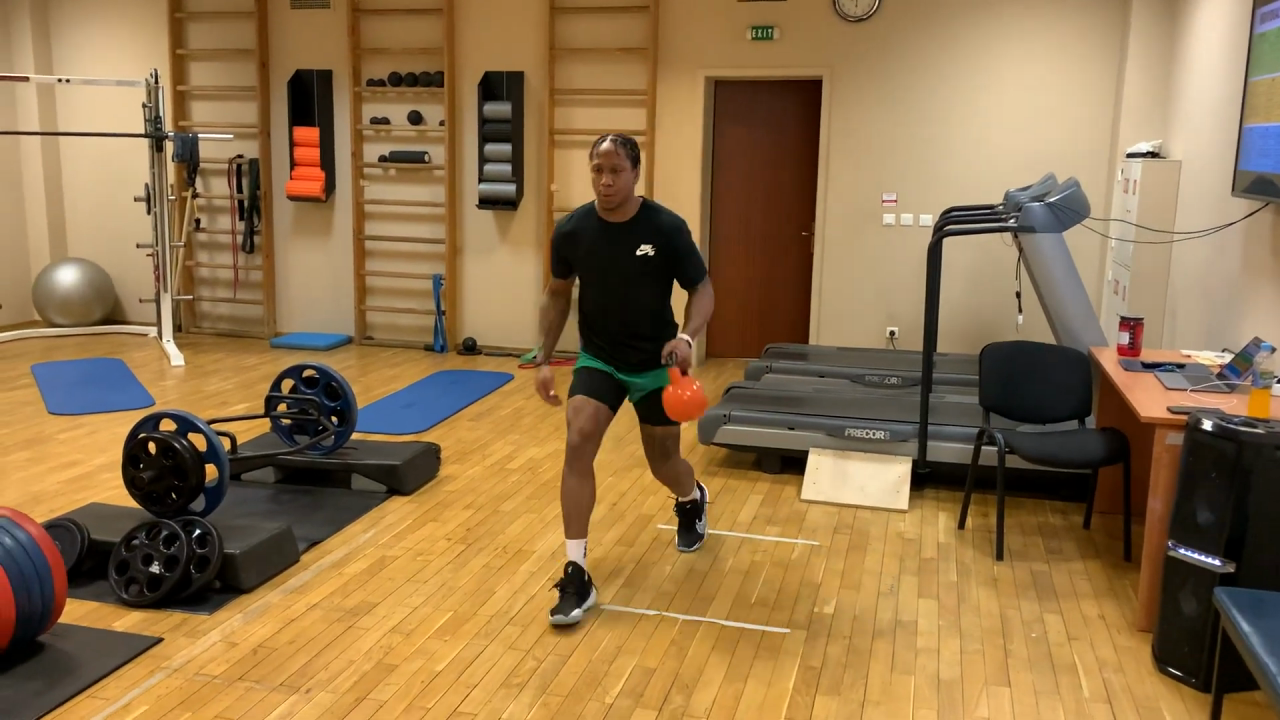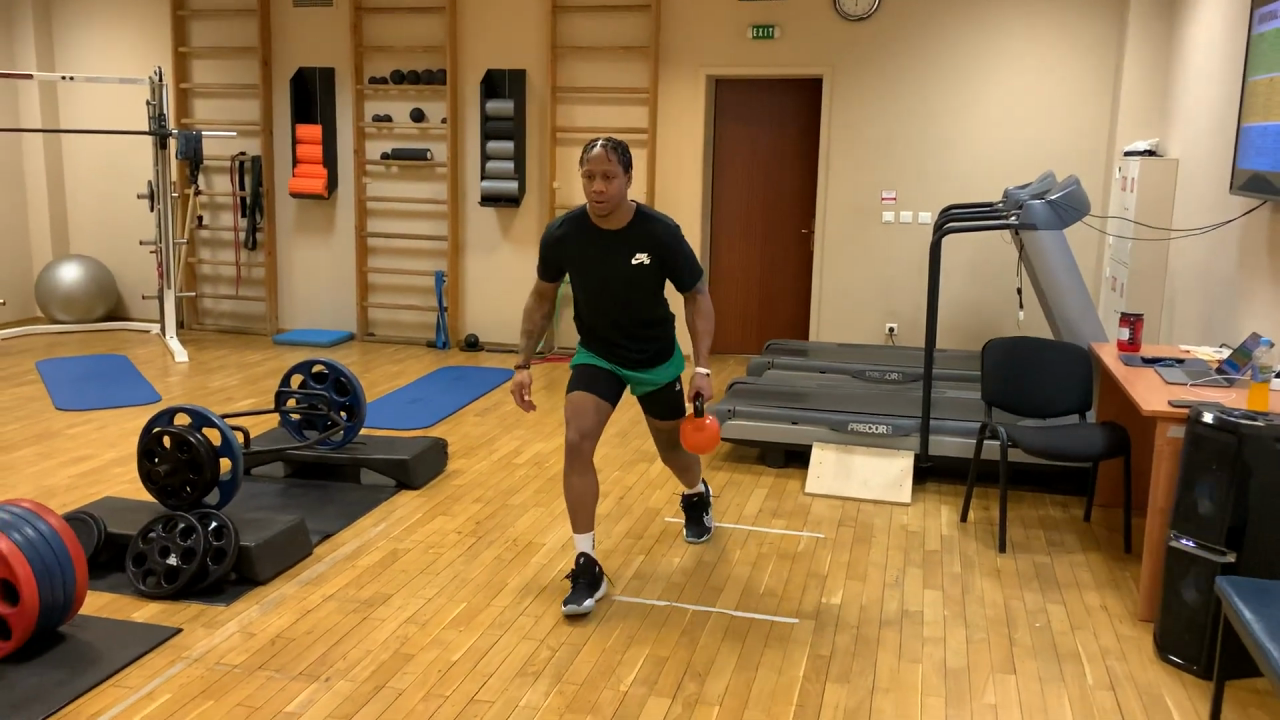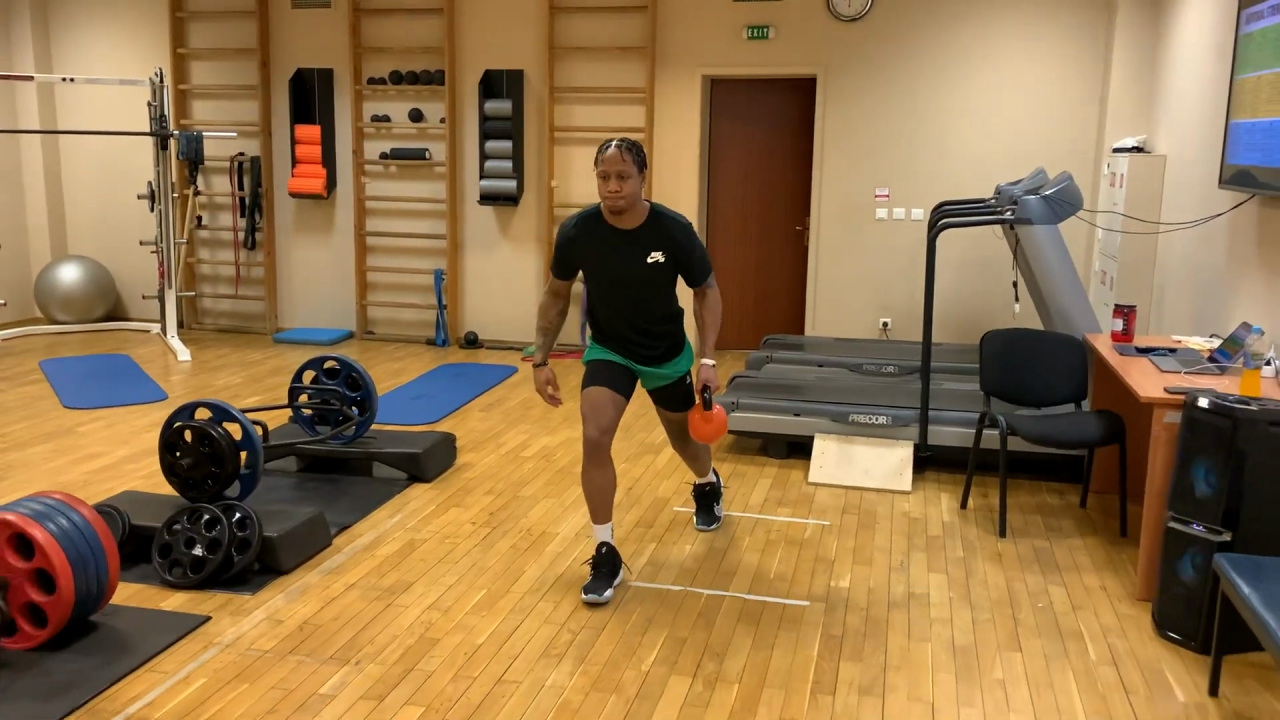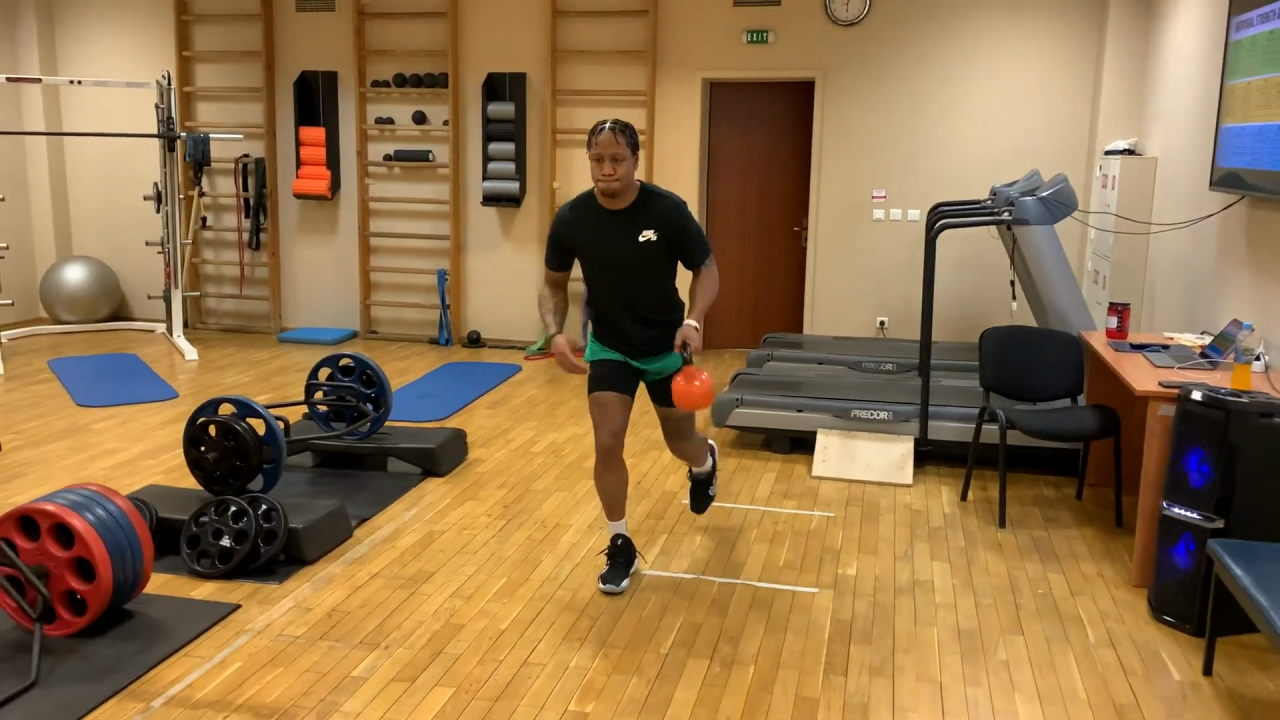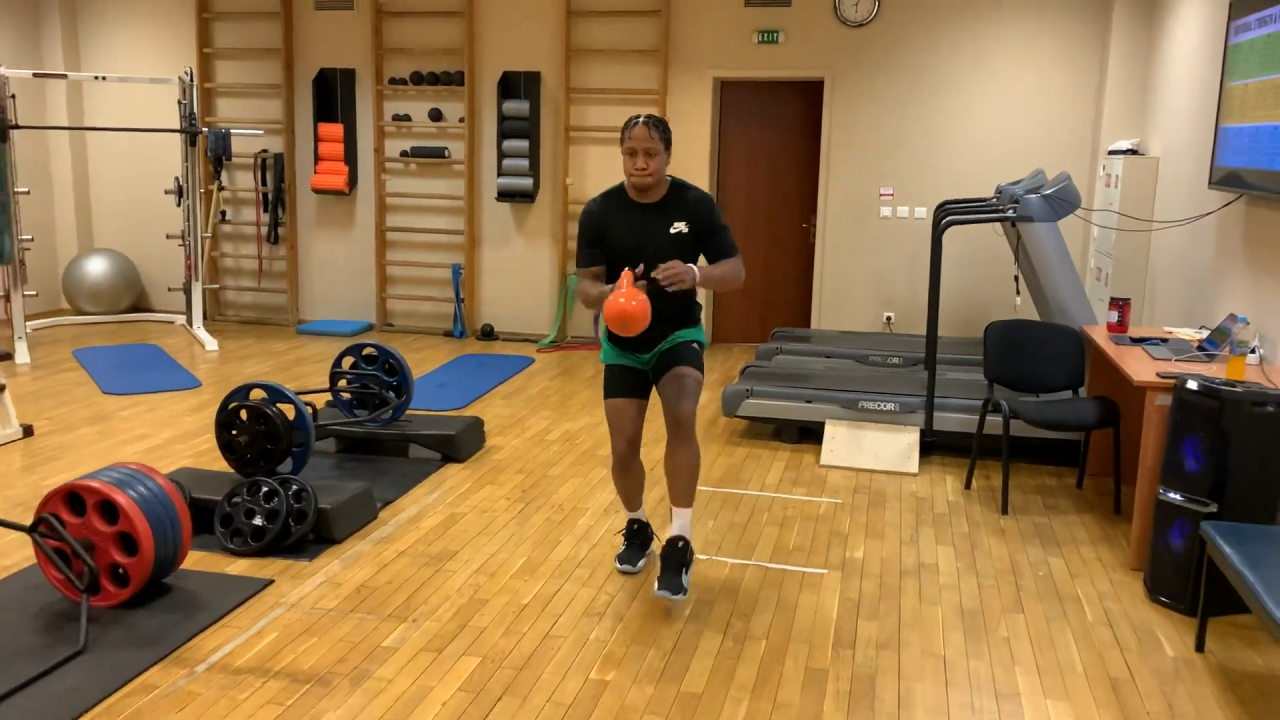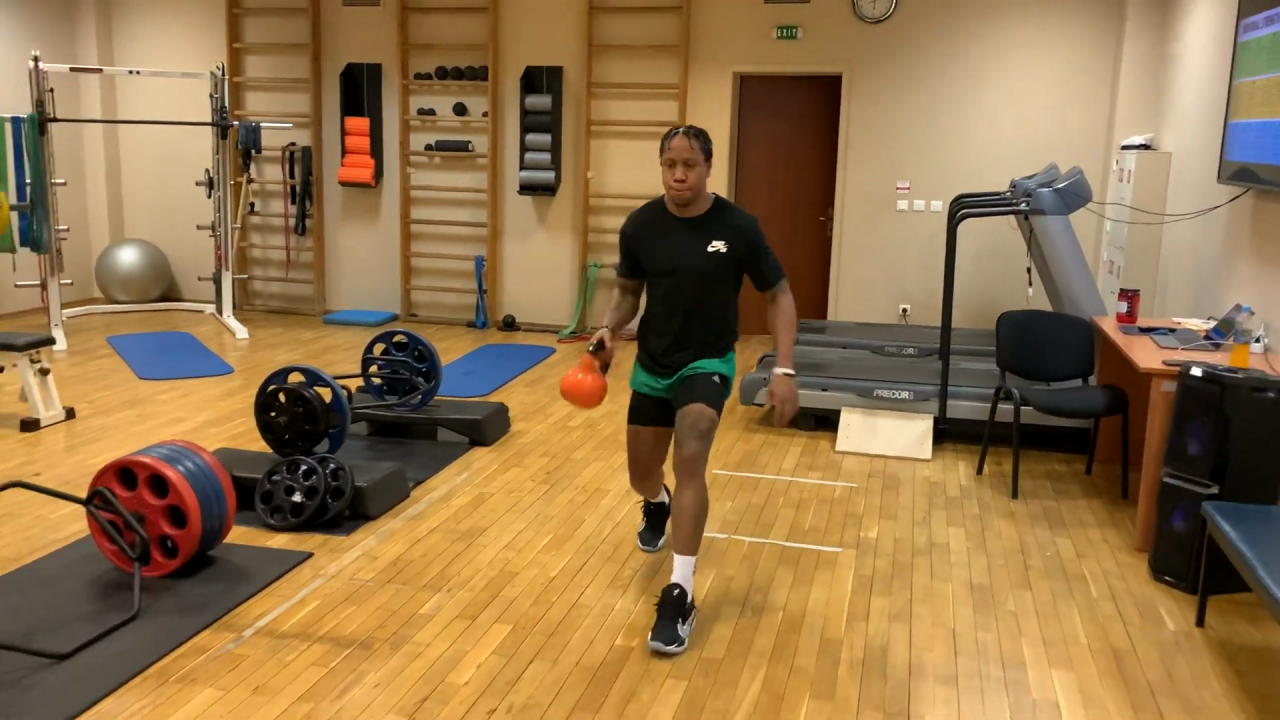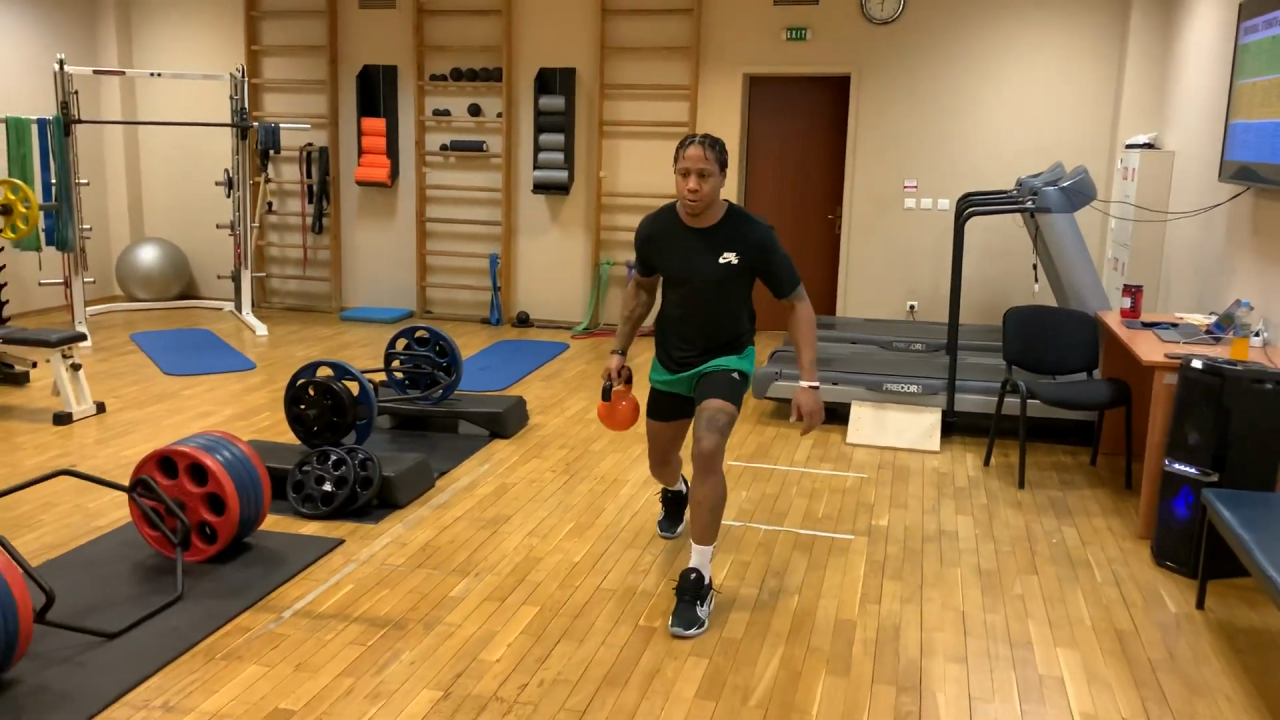
dt=0.3s
person 1, frame 1
left shoulder: (666, 228)
right shoulder: (571, 230)
left elbow: (702, 290)
right elbow: (559, 291)
left wrist: (686, 337)
right wrist: (545, 359)
left hip: (655, 362)
right hip: (597, 358)
left knee: (663, 464)
right knee: (577, 447)
left ankle: (693, 499)
right ankle: (576, 573)
person 1, frame 2
left shoulder: (661, 233)
right shoulder: (562, 233)
left elbow: (697, 295)
right elbow: (543, 297)
left wrist: (701, 367)
right wrist: (523, 364)
left hip: (656, 358)
right hip: (596, 354)
left knee: (672, 448)
right knee: (576, 444)
left ankle: (698, 495)
right ankle: (587, 565)
person 1, frame 3
left shoulder: (674, 231)
right shoulder: (576, 232)
left elbow: (706, 290)
right elbow: (556, 294)
left wrist: (707, 359)
right wrist: (541, 360)
left hip: (667, 353)
right hip: (608, 350)
left knee: (684, 437)
right knee: (594, 440)
left ankle: (708, 485)
right ankle: (606, 554)
person 1, frame 4
left shoulder: (668, 210)
right shoulder: (570, 218)
left elbow: (707, 269)
right elbow: (552, 283)
left wrist: (694, 319)
right wrist: (554, 332)
left hip: (664, 344)
right hip: (609, 346)
left knee: (683, 445)
right knee: (607, 445)
left ankle: (704, 458)
right ankle: (620, 545)
person 1, frame 5
left shoulder: (696, 205)
right shoulder: (599, 212)
left elbow: (735, 272)
right elbow: (586, 286)
left wrist: (694, 274)
right wrist: (613, 293)
left hip: (679, 334)
right hip: (623, 345)
left knee: (681, 420)
right knee: (623, 449)
left ankle: (679, 542)
right ankle: (637, 528)
person 1, frame 6
left shoulder: (738, 227)
right shoulder: (640, 225)
left elbow: (778, 294)
left wrist: (784, 368)
right wrist: (607, 330)
left hip: (708, 362)
right hip: (652, 364)
left knee: (690, 459)
right knee: (640, 474)
left ankle: (679, 594)
right ankle: (657, 506)
person 1, frame 7
left shoulder: (752, 235)
right shoulder: (654, 229)
left elbow: (797, 303)
left wrist: (808, 382)
right wrist: (619, 349)
left hip: (726, 359)
right hip: (669, 361)
left knee: (707, 451)
right knee: (660, 463)
left ankle: (697, 579)
right ankle: (675, 492)
